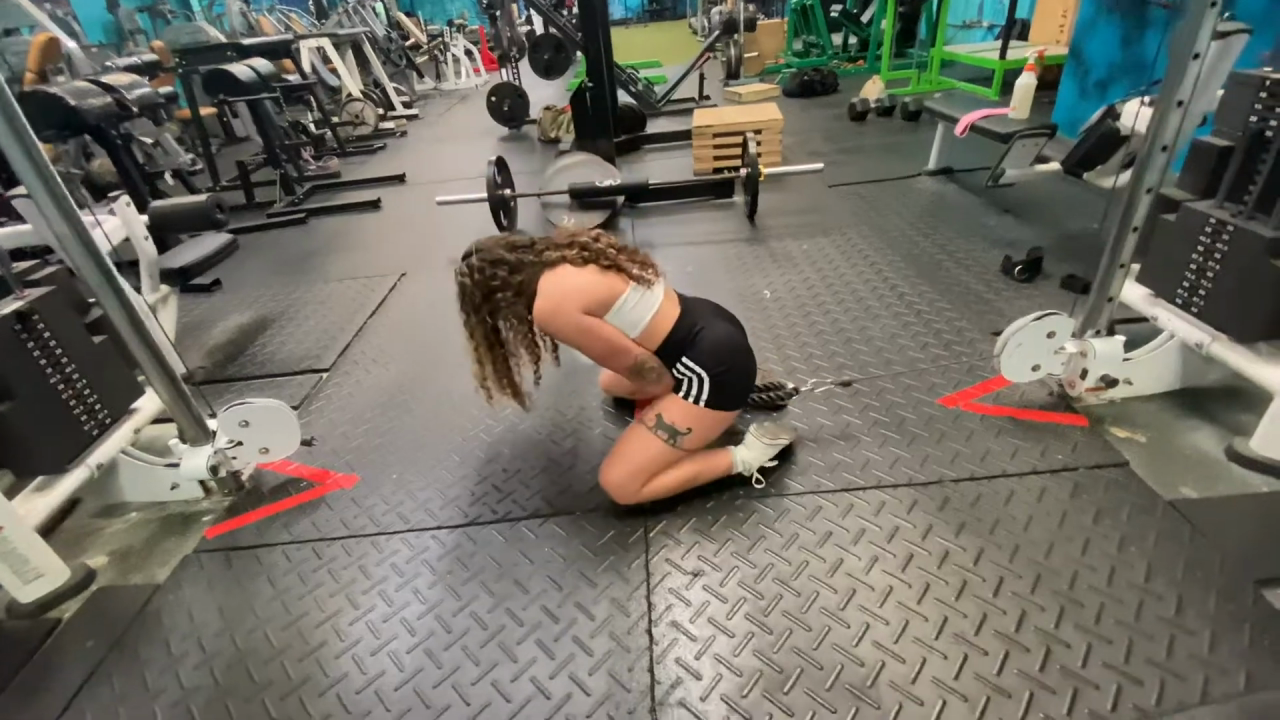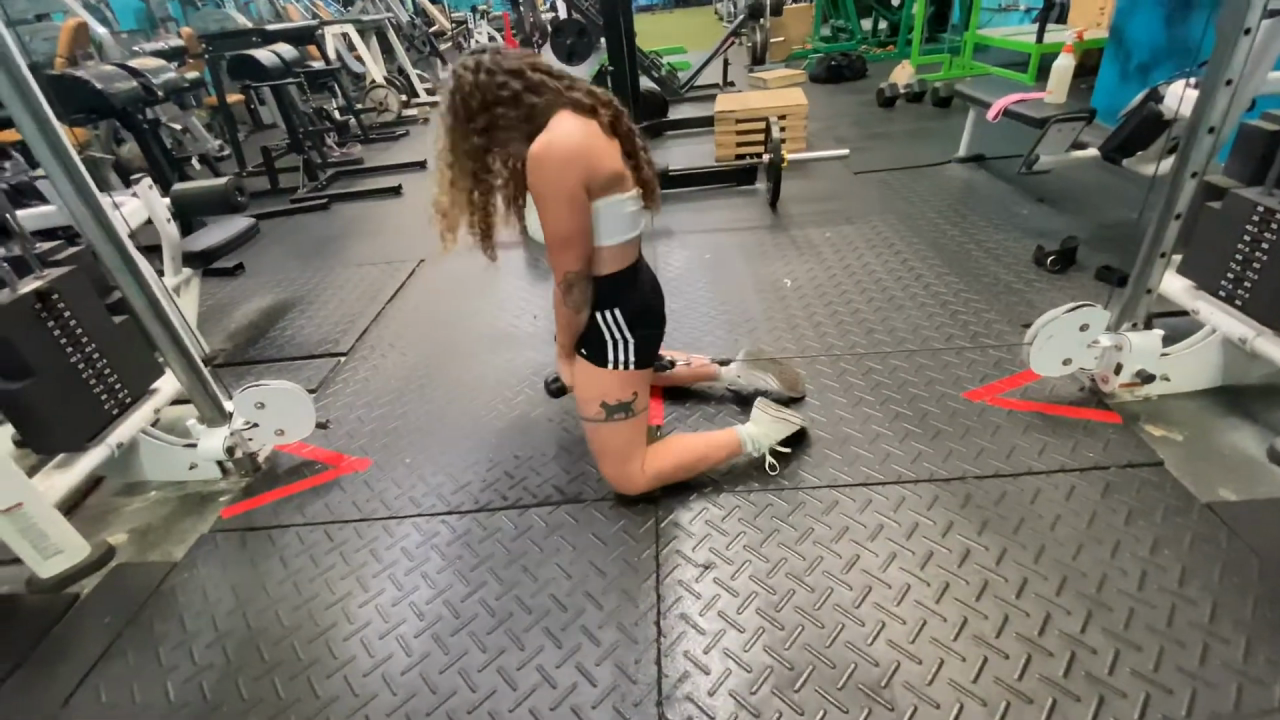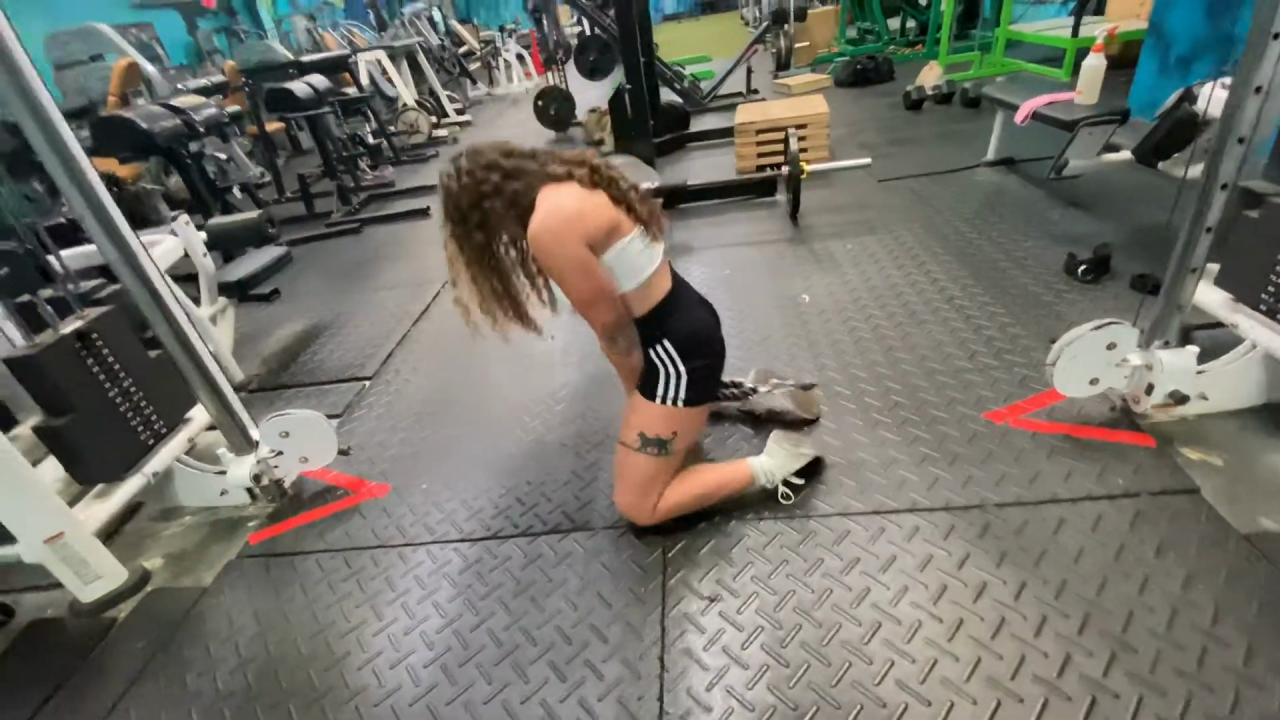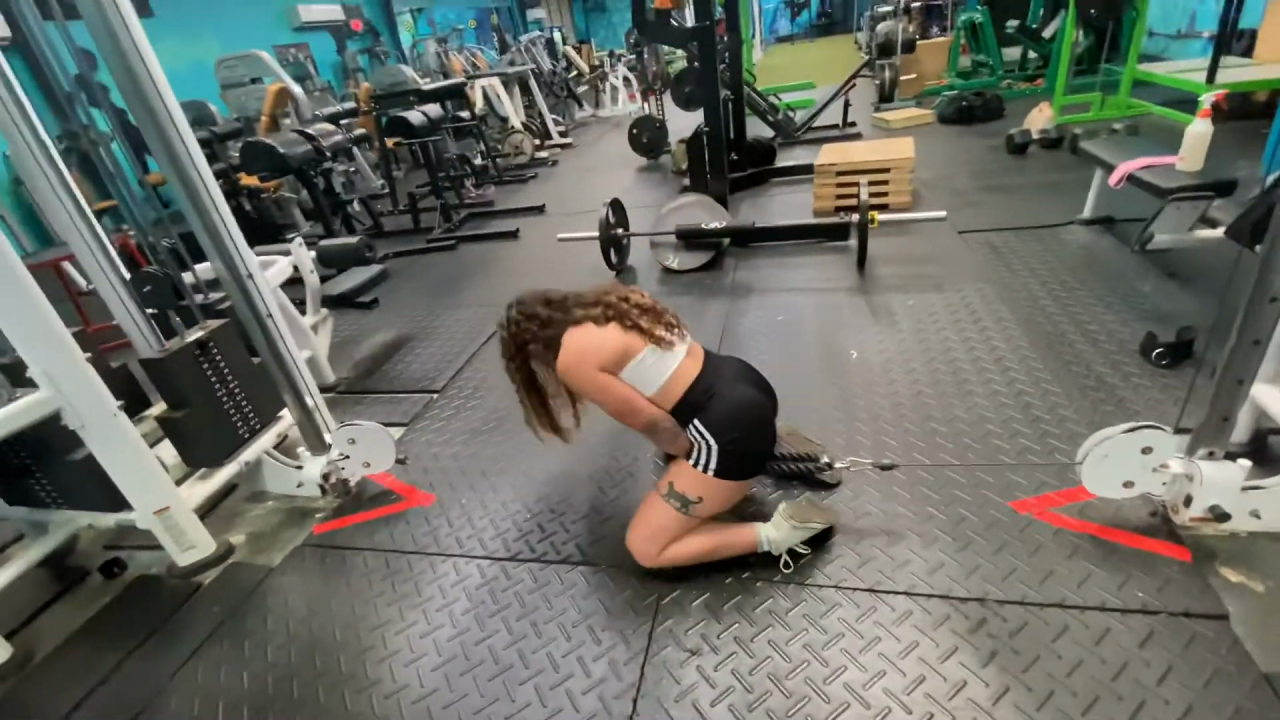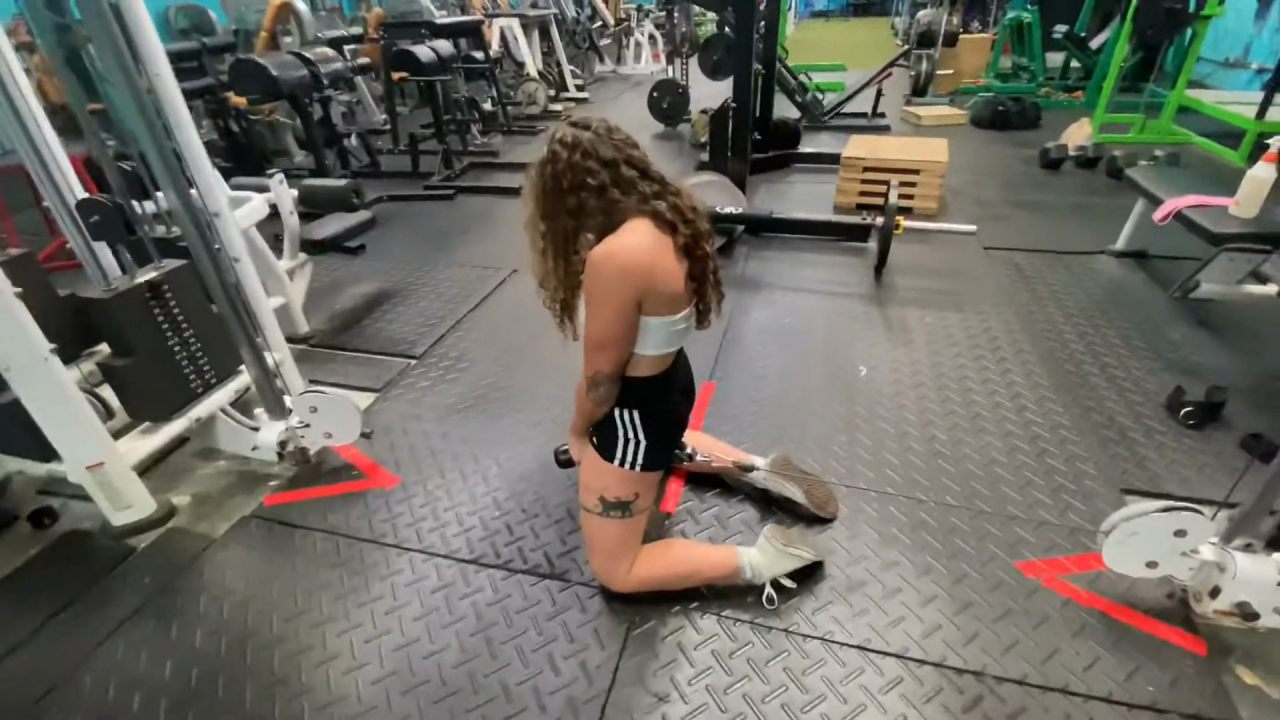
dt=1s
person 1, frame 1
left shoulder: (551, 307)
right shoulder: (562, 251)
left elbow: (637, 366)
left wrist: (677, 403)
left hip: (714, 369)
right hip: (710, 327)
left knee: (618, 484)
right knee: (612, 383)
left ankle: (745, 455)
person 1, frame 2
left shoulder: (552, 149)
right shoulder: (579, 115)
left elbow: (571, 274)
left wrist: (565, 352)
left hip: (612, 312)
right hip: (626, 291)
left knee: (627, 476)
right knee: (636, 369)
left ankle: (754, 433)
right ankle: (731, 373)
person 1, frame 3
left shoulder: (548, 227)
right shoulder: (564, 181)
left elbow: (612, 325)
left wrist: (635, 383)
left hip: (682, 349)
right hip: (688, 318)
left knee: (638, 505)
right knee: (644, 398)
left ankle: (767, 467)
person 1, frame 4
left shoulder: (573, 357)
right shoulder: (607, 303)
left elbow: (650, 422)
left wrist: (690, 455)
left hip: (730, 423)
right hip: (744, 385)
left knee: (645, 547)
left ankle: (774, 534)
right ankle: (764, 449)
person 1, frame 5
left shoulder: (615, 257)
right shoulder: (665, 214)
left elbow: (601, 373)
left wrist: (578, 432)
left hip: (637, 412)
right hip: (667, 386)
left knee: (615, 572)
left ankle: (759, 561)
right ankle: (761, 470)
